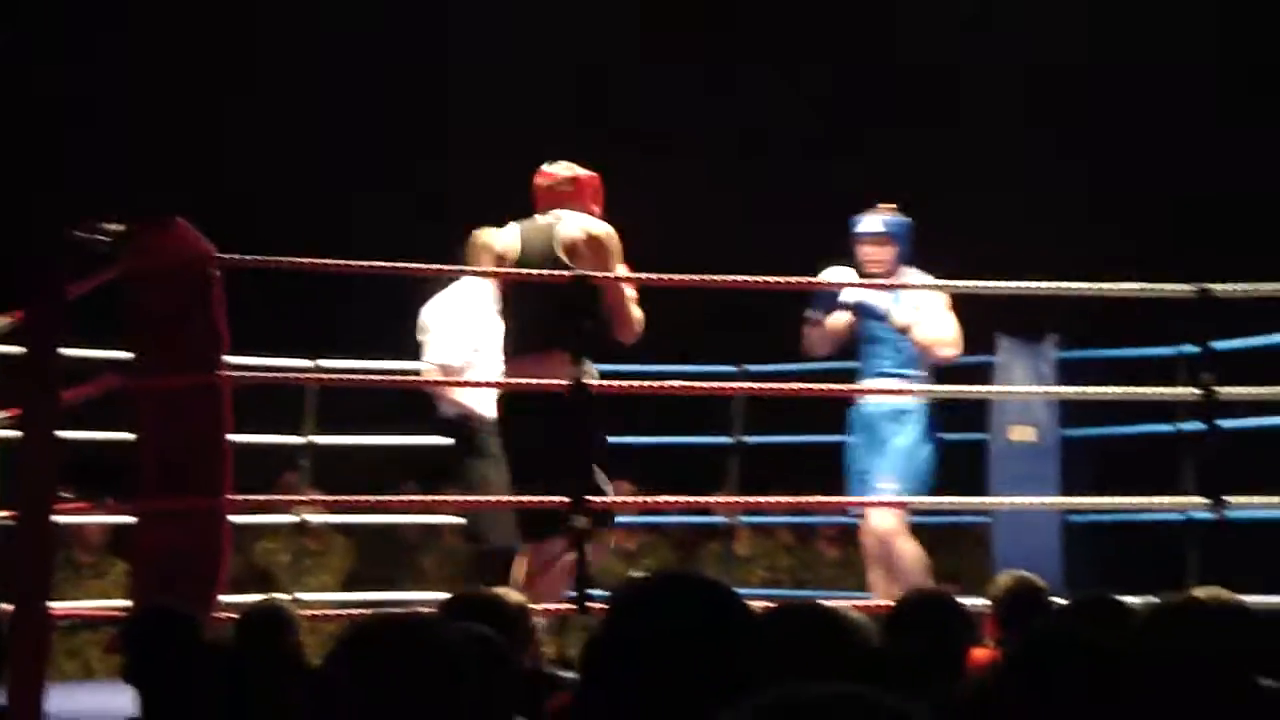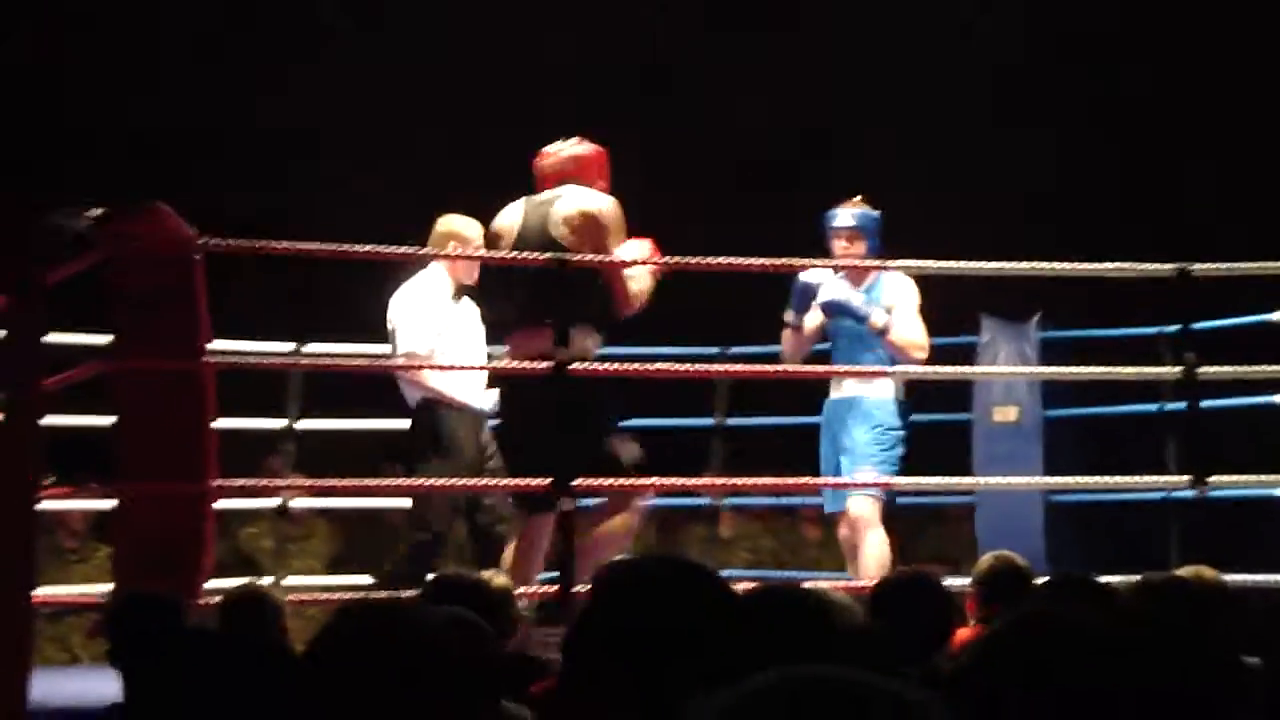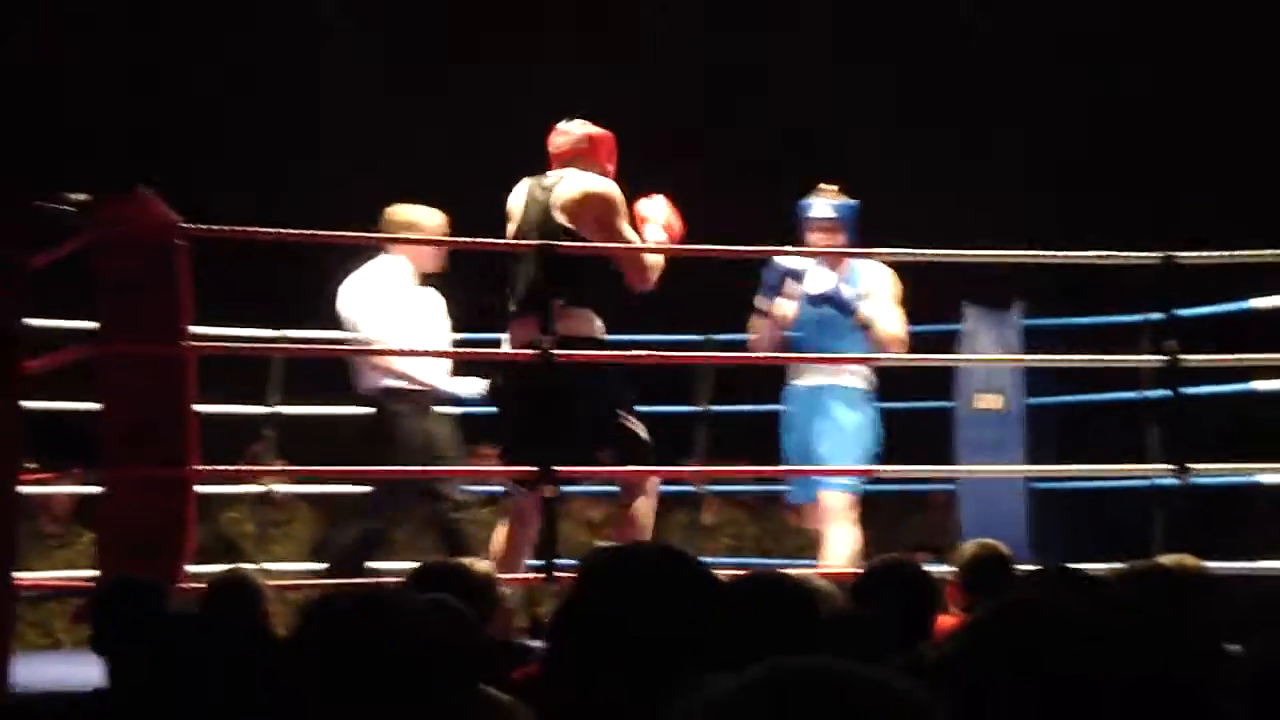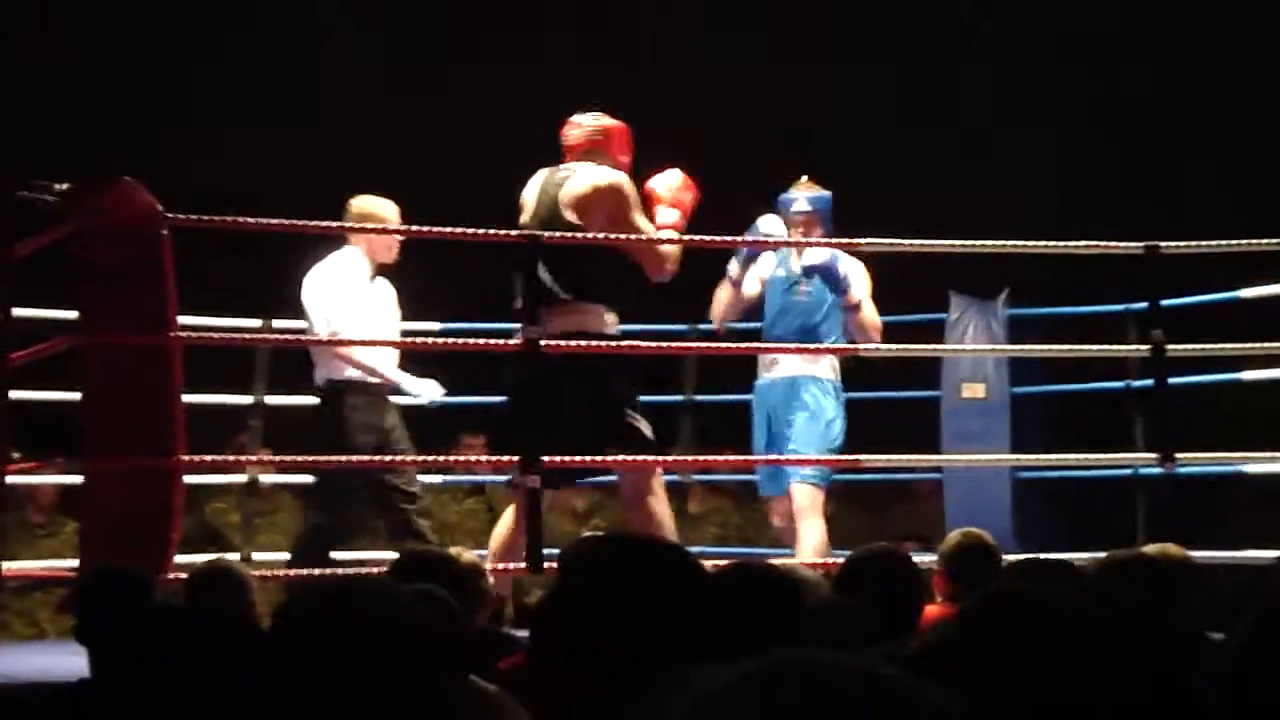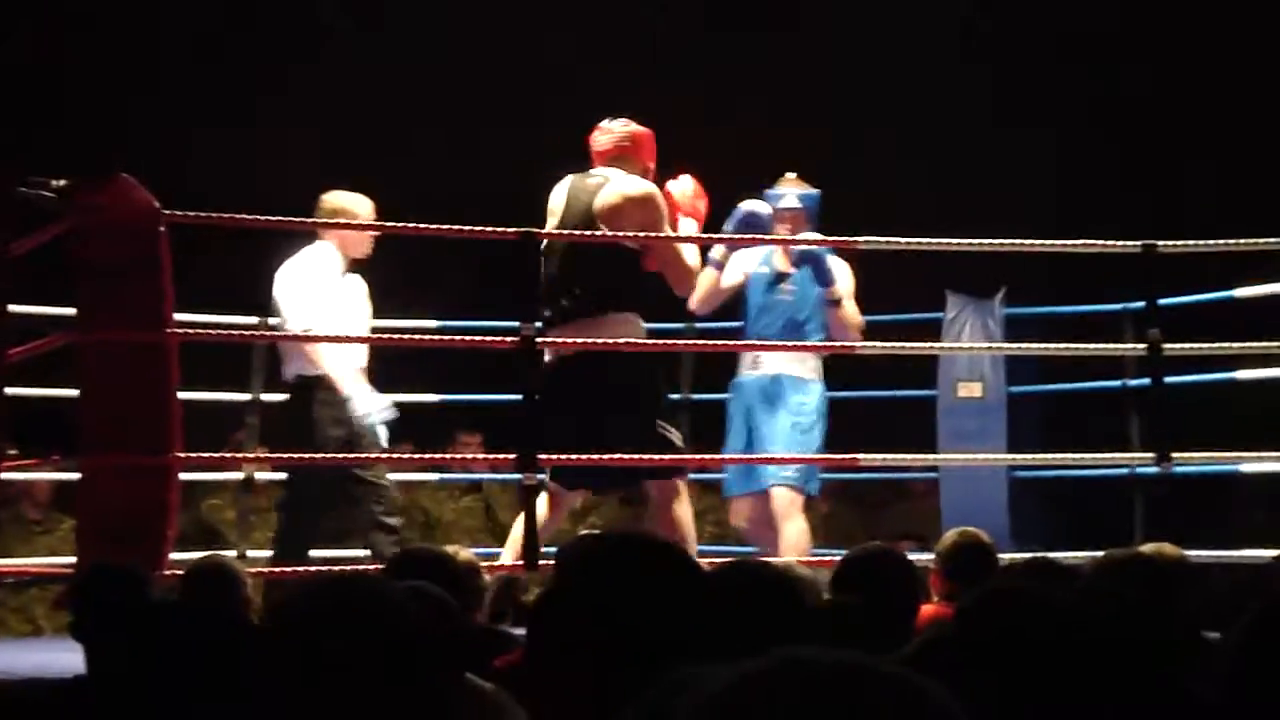
dt=0.1s
person 1, frame 1
left shoulder: (503, 239)
right shoulder: (594, 233)
right elbow: (627, 329)
right wrist: (624, 287)
left hip: (515, 394)
right hip: (563, 390)
left knee: (543, 536)
person 1, frame 2
left shoulder: (510, 216)
right shoulder: (595, 208)
right elbow: (626, 301)
right wrist: (643, 268)
left hip: (518, 369)
right hip: (568, 364)
left knee: (535, 516)
right knee: (625, 497)
person 1, frame 3
left shoulder: (521, 195)
right shoulder: (597, 190)
right elbow: (641, 277)
right wrist: (657, 239)
left hip: (519, 353)
right hip: (572, 345)
left knee: (526, 500)
right knee: (639, 476)
person 1, frame 4
left shoulder: (537, 184)
right shoulder: (610, 184)
right elbow: (661, 267)
right wrist: (672, 217)
left hip: (536, 351)
right hip: (585, 338)
right knee: (642, 479)
person 1, frame 5
left shoulder: (562, 191)
right shoulder: (640, 192)
right elbow: (684, 281)
right wrist: (688, 227)
left hip: (560, 355)
right hip: (616, 349)
left knee: (557, 492)
right knee: (668, 486)
person 2, frame 1
left shoulder: (921, 289)
right shoulder: (863, 290)
left elbow: (949, 346)
right elbow: (819, 347)
left wrist: (890, 314)
right wrist: (818, 309)
left hip: (905, 414)
right hip: (866, 415)
left knee: (886, 524)
right knee: (871, 541)
person 2, frame 2
left shoulder: (897, 286)
right shoulder: (826, 287)
left elbow: (917, 351)
right elbow: (791, 357)
left wrist: (866, 315)
right wrist: (796, 308)
left hip: (877, 408)
right hip: (837, 408)
left knee: (864, 512)
right knee: (849, 529)
person 2, frame 3
left shoulder: (874, 275)
right shoulder: (798, 274)
left elbow: (897, 345)
right elbow: (760, 347)
left wrist: (850, 305)
right wrist: (768, 294)
left hip: (847, 396)
right hip: (801, 398)
left knee: (836, 506)
right knee: (818, 520)
person 2, frame 4
left shoulder: (848, 268)
right shoulder: (767, 262)
left elbow: (870, 338)
right elbow: (720, 317)
left wrist: (842, 290)
right wrist: (740, 261)
left hip: (816, 387)
right hip: (768, 389)
left knee: (805, 499)
right knee: (782, 517)
person 2, frame 5
left shoulder: (832, 266)
right shoulder: (750, 258)
left elbow: (850, 336)
right elbow: (698, 305)
left wrist: (826, 281)
right wrist: (724, 245)
left hip: (798, 388)
right hip: (748, 387)
left knee: (785, 501)
right knee: (745, 518)
person 3, frame 1
left shoulder: (490, 310)
right shoulder: (452, 309)
right elbow: (433, 377)
right wrist: (481, 411)
left hip: (495, 426)
right hip: (476, 428)
right knee: (498, 537)
person 3, frame 2
left shoulder: (465, 306)
right shoulder: (417, 297)
right elbow: (409, 366)
right wrist: (470, 400)
left hip: (472, 421)
right hip: (443, 419)
left knee: (493, 520)
right knee: (434, 523)
right ankle: (397, 588)
person 3, frame 3
left shoulder: (429, 298)
right shoulder: (372, 285)
right elbow: (379, 354)
right wrist: (444, 384)
left hip: (426, 409)
right hip: (398, 409)
left knee: (446, 504)
right knee: (385, 510)
right ankle: (341, 578)
person 3, frame 4
left shoulder: (382, 287)
right shoulder: (330, 277)
right elbow: (342, 343)
right wrist: (406, 381)
left hip: (378, 406)
right hip: (347, 403)
left knee: (405, 499)
right knee: (335, 506)
person 3, frame 5
left shoulder: (354, 284)
right shoulder: (302, 272)
right elbow: (310, 340)
left wrist: (367, 398)
right wrist: (357, 393)
left hip: (348, 402)
right hip: (316, 400)
left knee: (374, 494)
right knee: (307, 506)
